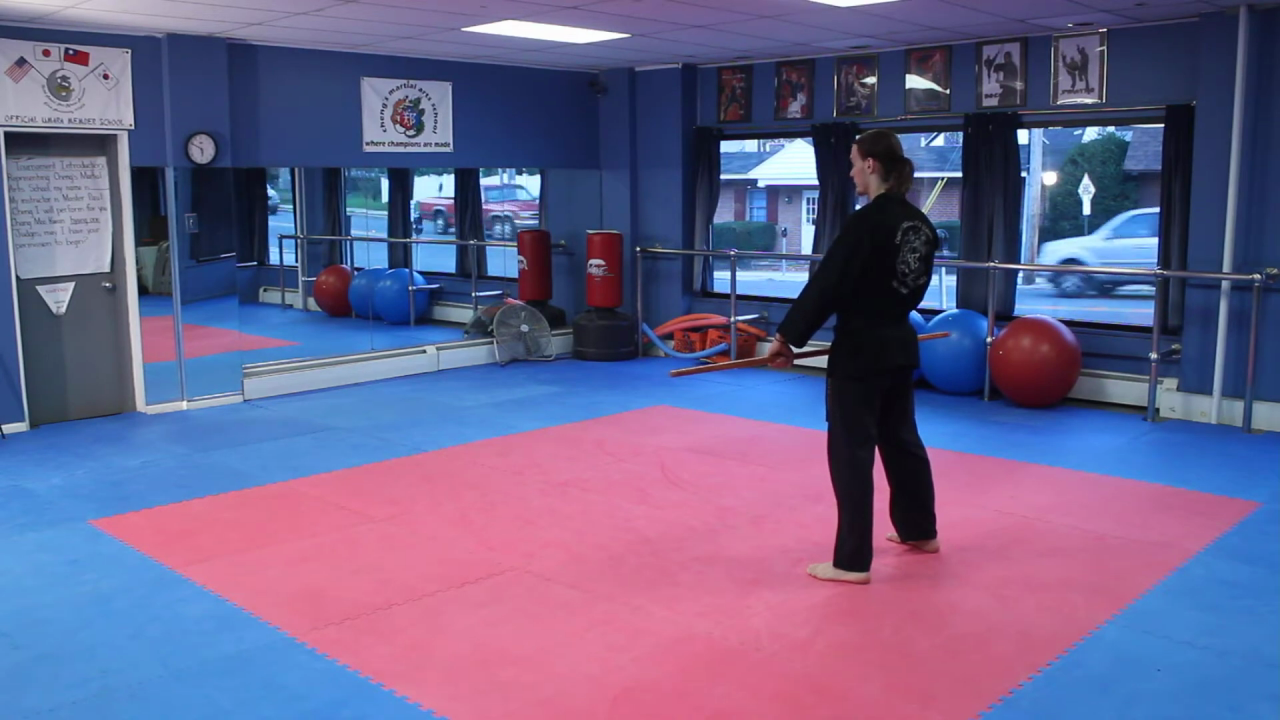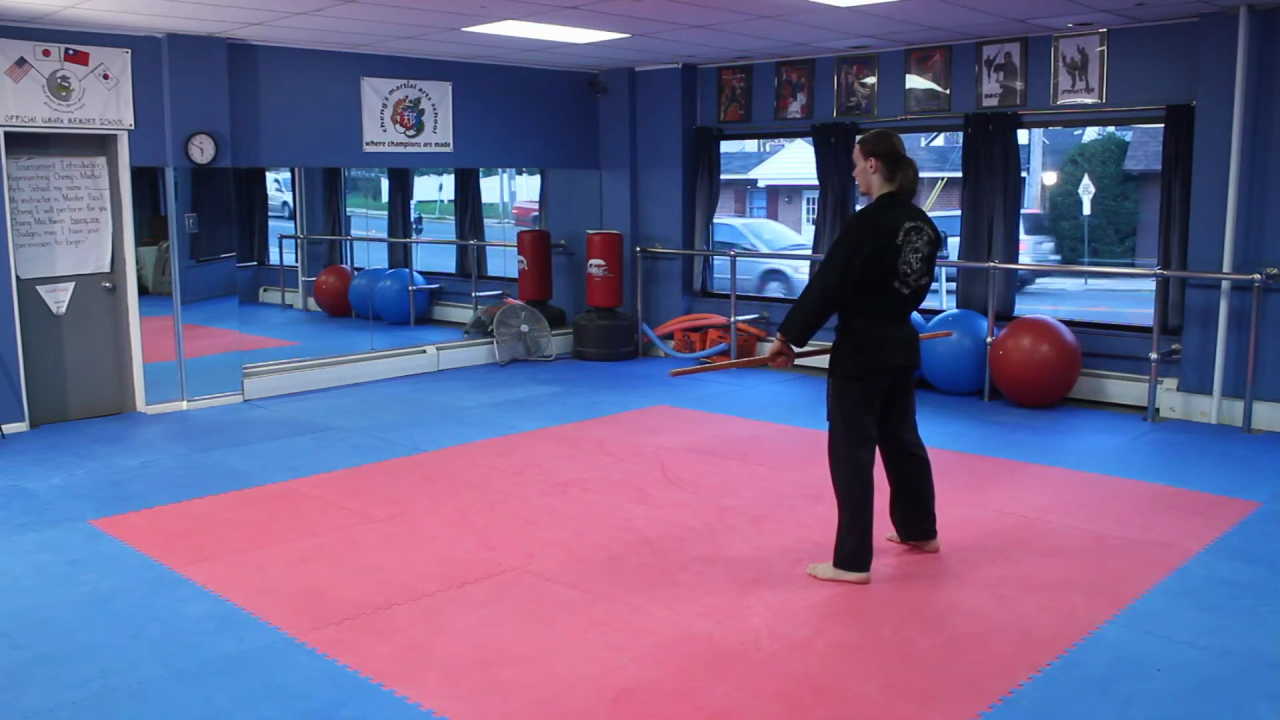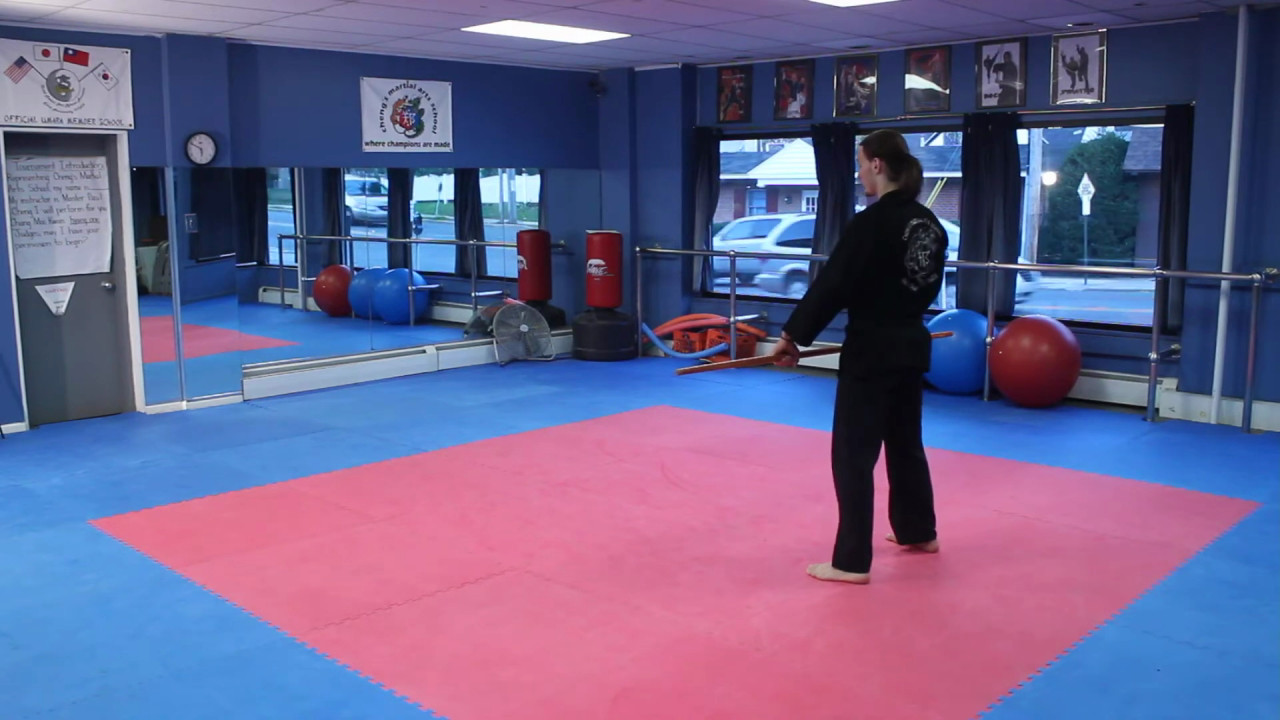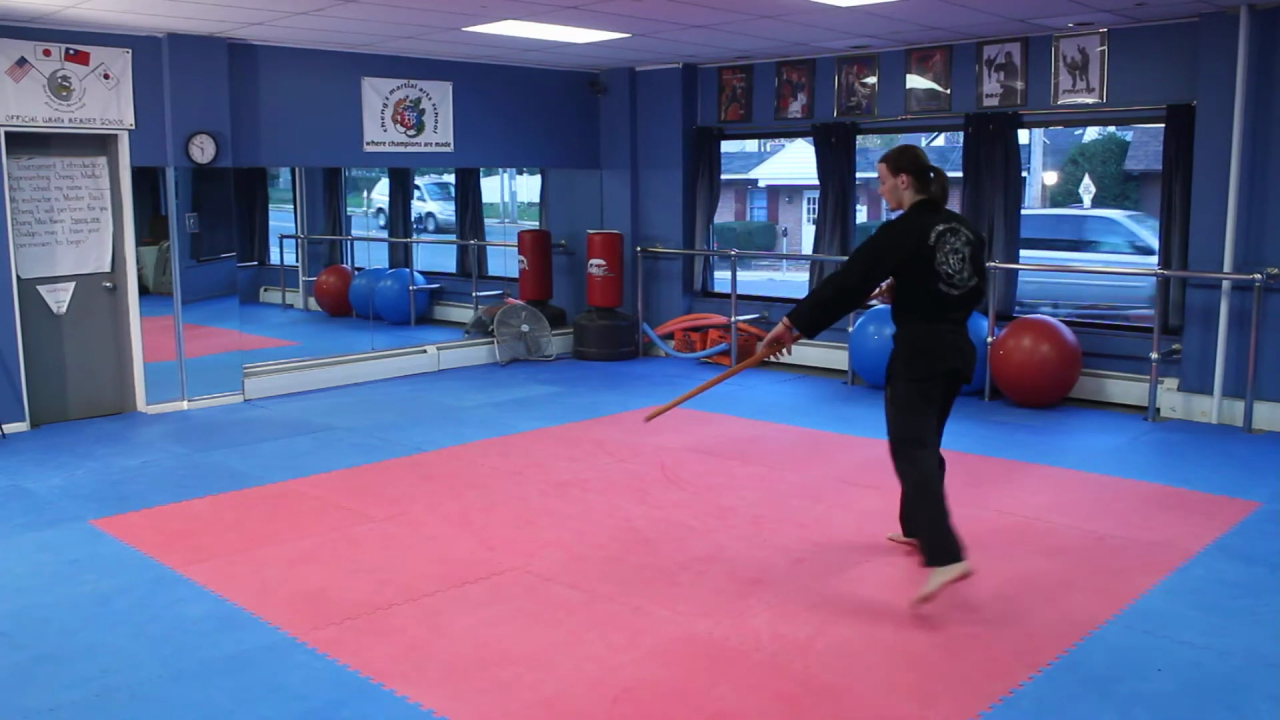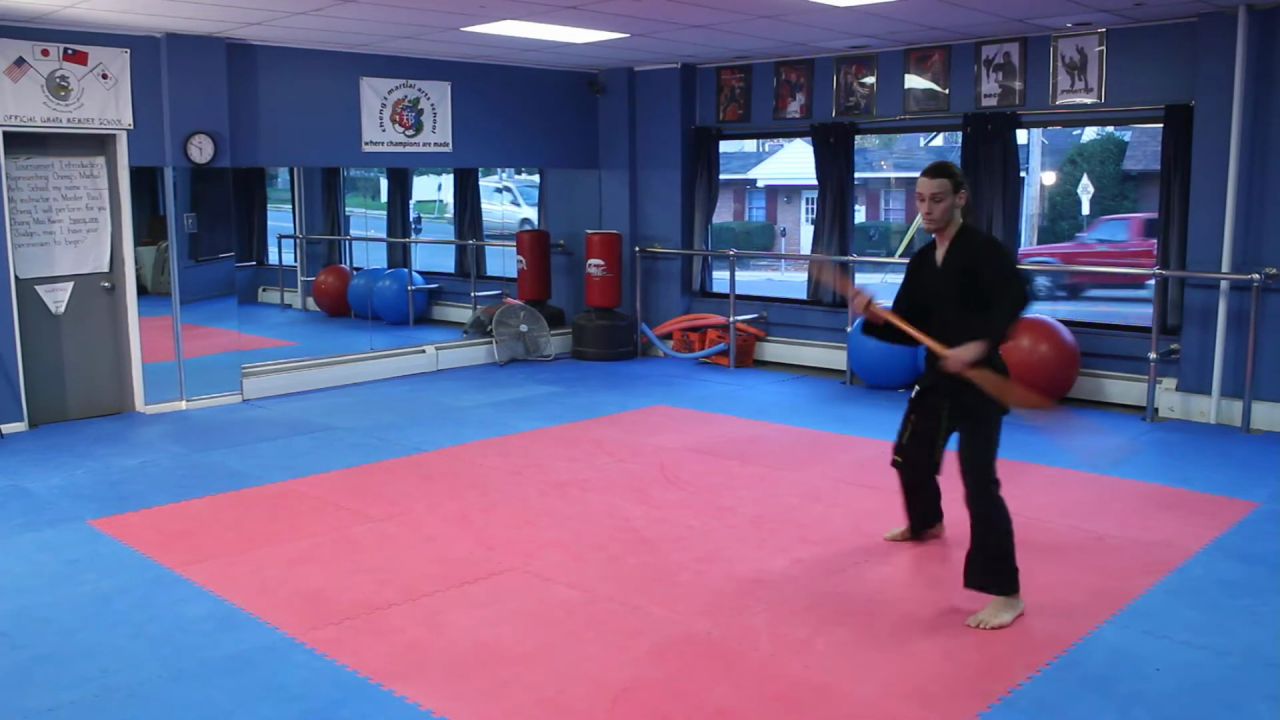
dt=0.4s
person 1, frame 1
left shoulder: (865, 223)
right shoulder: (919, 223)
left elbow: (825, 286)
left wrist: (786, 337)
left hip: (860, 350)
right hip: (899, 345)
left knee: (852, 451)
right knee: (901, 438)
left ankle: (852, 561)
right ankle: (921, 530)
person 1, frame 2
left shoulder: (866, 223)
right shoulder: (922, 224)
left elbow: (826, 285)
left wrist: (787, 337)
left hip: (861, 349)
right hip: (900, 345)
left knee: (852, 451)
right knee: (902, 438)
left ankle: (853, 562)
right ankle: (921, 531)
person 1, frame 3
left shoulder: (873, 221)
right shoulder: (929, 221)
left elbow: (832, 283)
left wrist: (792, 334)
left hip: (873, 348)
right hip: (912, 344)
left knee: (854, 451)
right knee: (906, 442)
left ankle: (851, 561)
right ankle: (918, 531)
person 1, frame 4
left shoulder: (902, 232)
right shoulder: (964, 227)
left elbow: (850, 282)
left wrist: (793, 323)
left hip: (920, 352)
right hip: (956, 349)
left knee: (913, 449)
right knee: (919, 438)
left ankle: (945, 558)
right ankle: (921, 528)
person 1, frame 5
left shoulder: (983, 247)
right shoulder: (923, 260)
left elbow: (1011, 296)
right elbow: (906, 326)
left wrist: (977, 343)
right wrist: (872, 314)
left hip: (980, 381)
right hip: (938, 376)
left knee: (978, 481)
right knee: (909, 454)
left ankle: (1003, 591)
right ankle: (926, 523)
